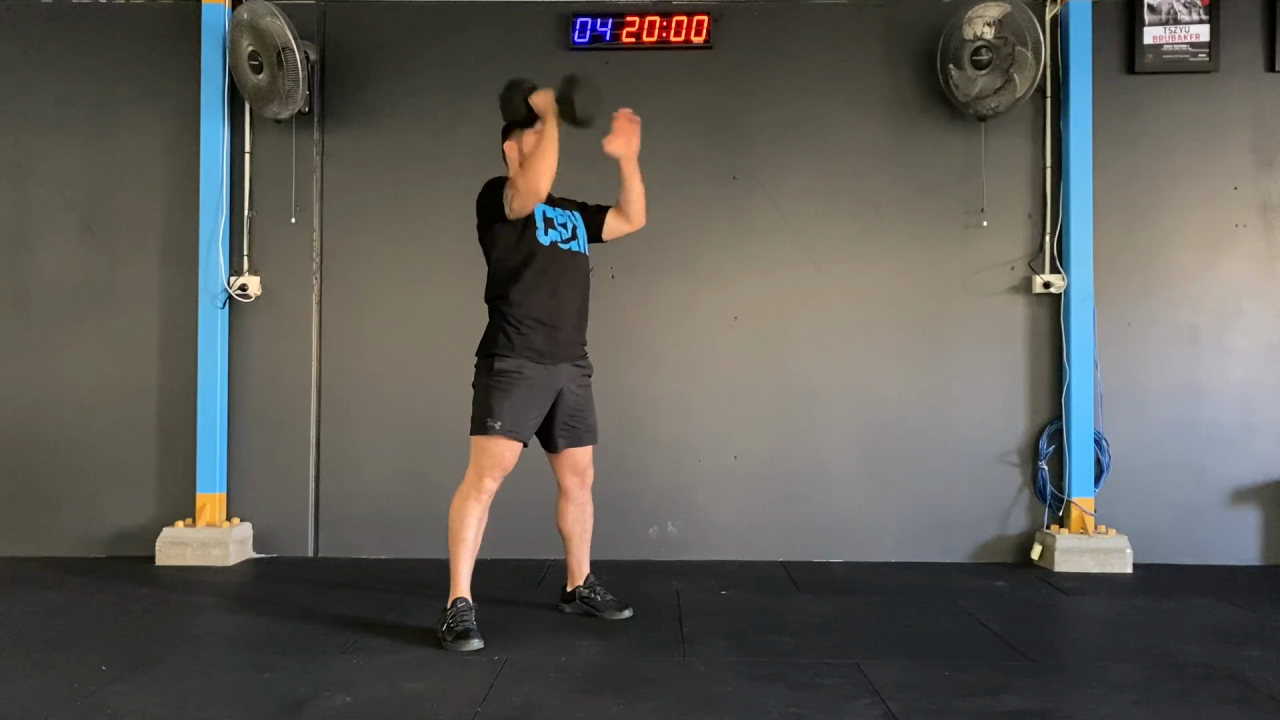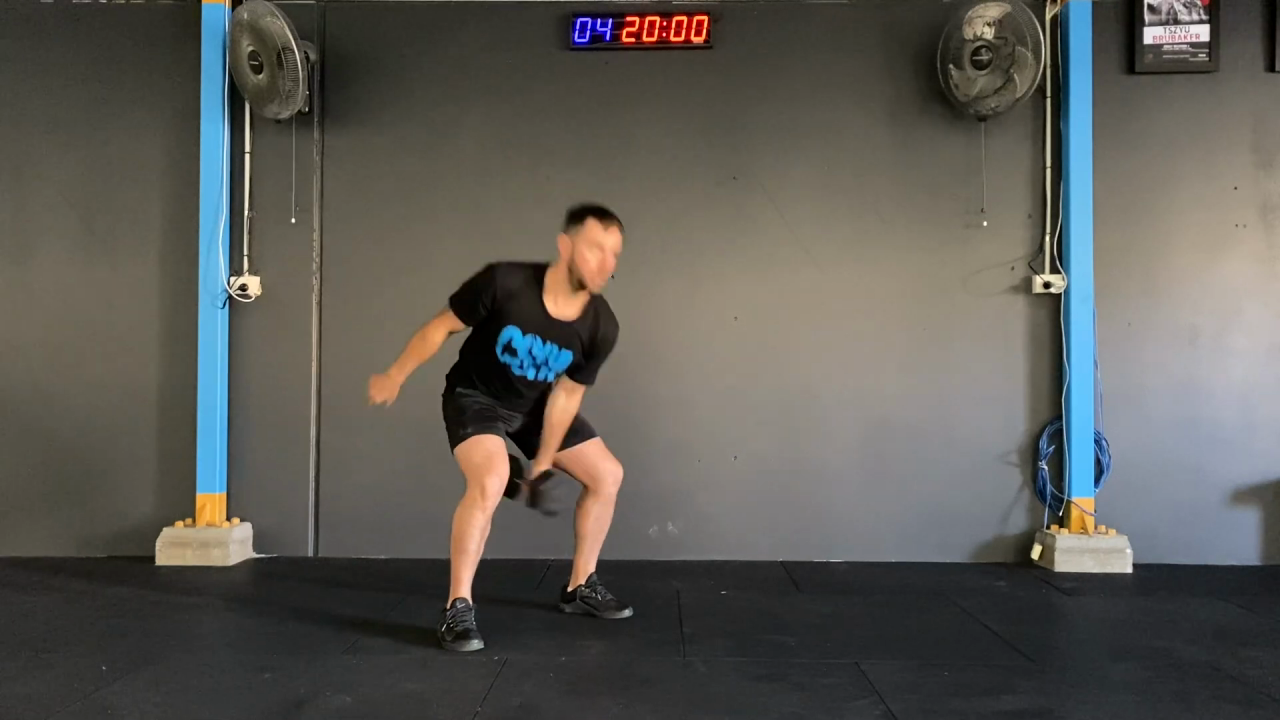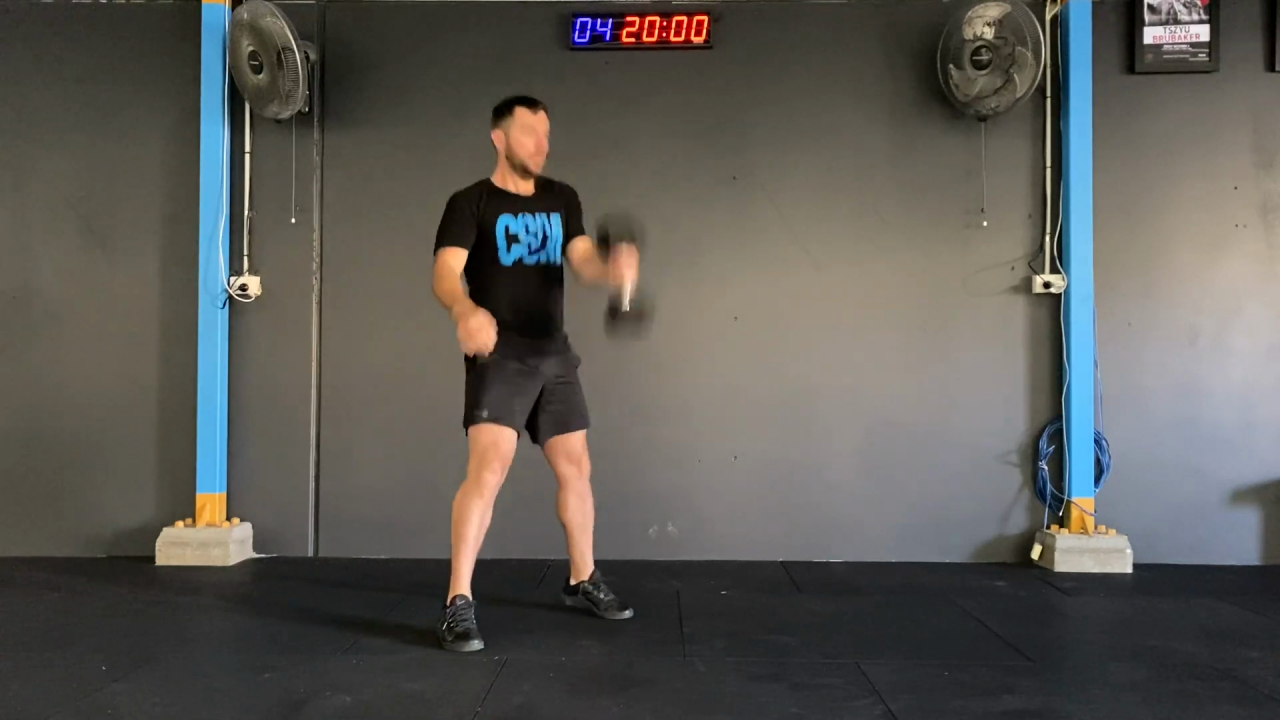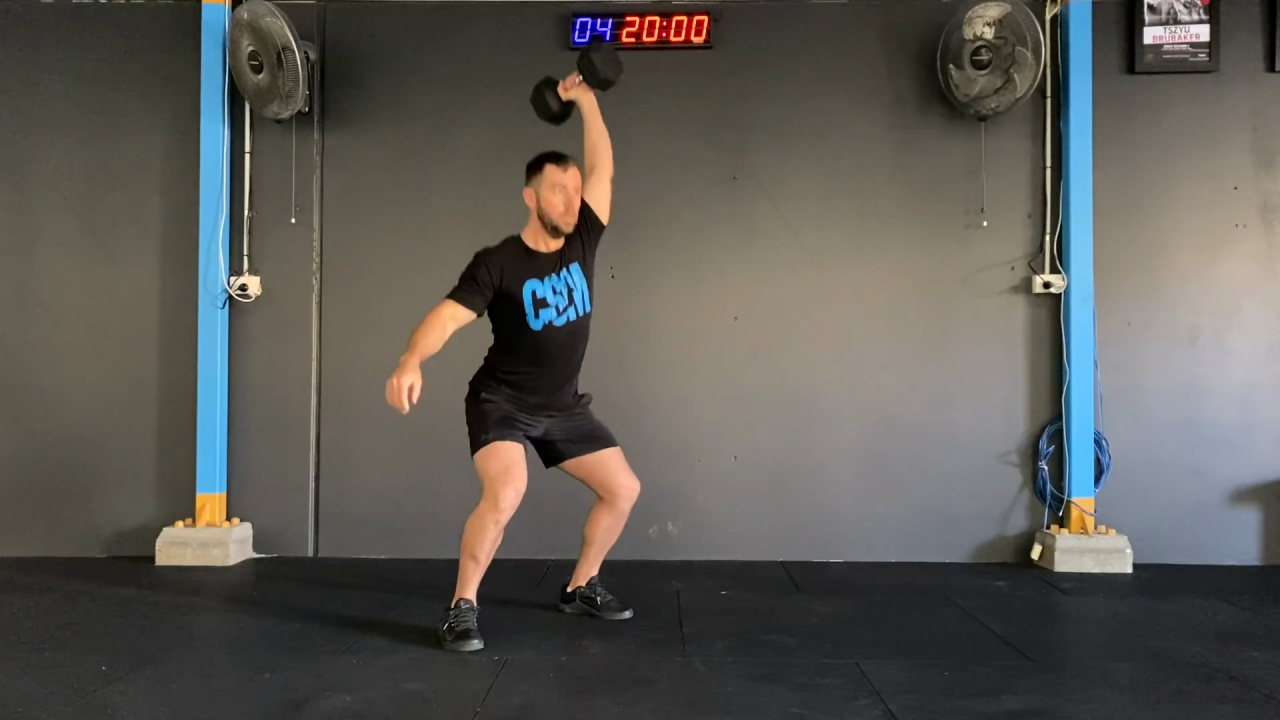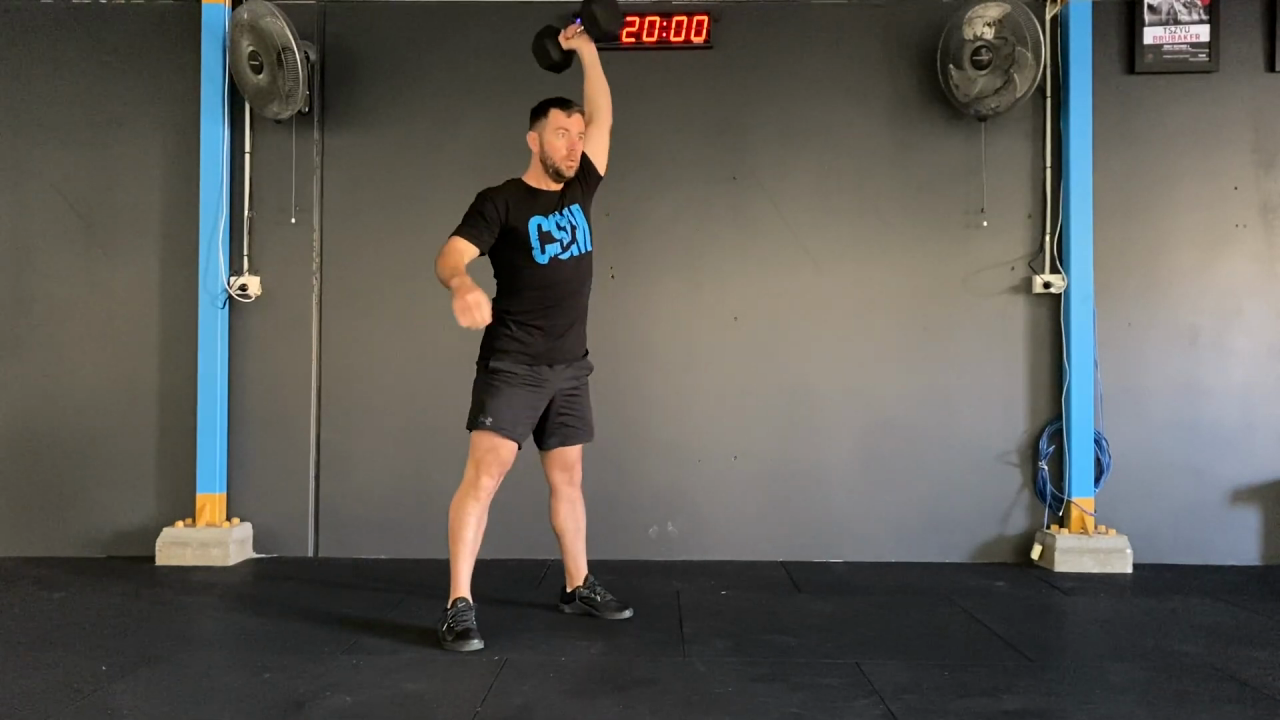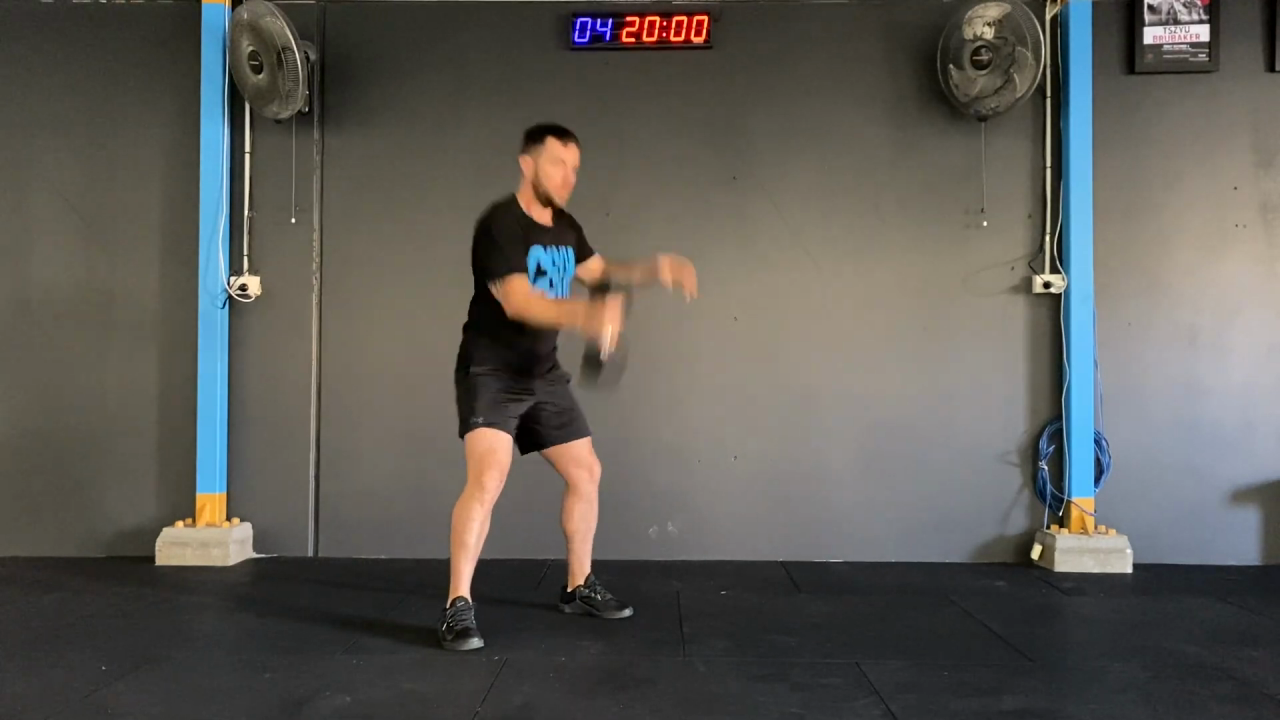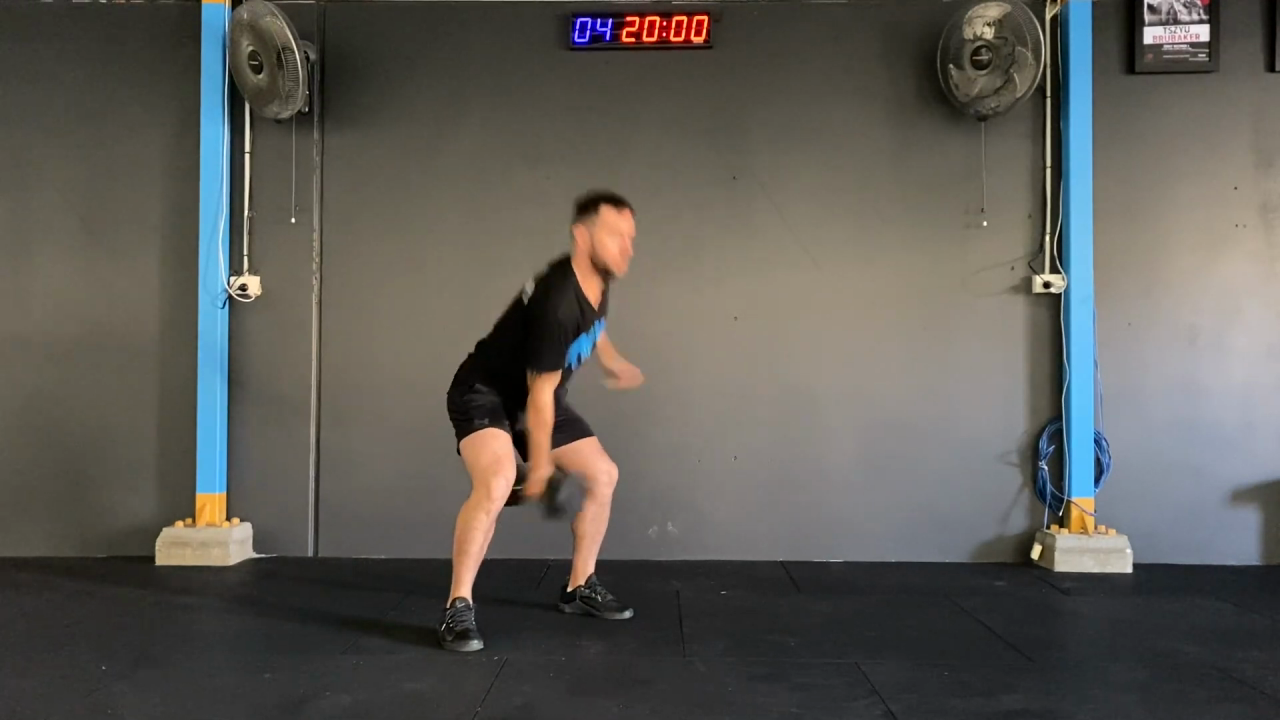
dt=0.7s
person 1, frame 1
left shoulder: (573, 211)
right shoulder: (498, 196)
left elbow: (633, 218)
right elbow: (533, 189)
left wrist: (626, 158)
right wrist: (547, 115)
left hip: (570, 366)
right hip: (513, 362)
left knee: (578, 478)
right knee: (485, 479)
left ankle: (579, 585)
right ankle: (457, 605)
person 1, frame 2
left shoulder: (600, 326)
right shoulder: (504, 284)
left elbow: (567, 396)
right elbow: (443, 324)
left wrist: (543, 462)
right wrist: (395, 375)
left hip: (535, 405)
right hip: (475, 395)
left knee: (608, 475)
right knee: (490, 481)
left ankle: (580, 585)
right ankle: (458, 607)
person 1, frame 3
left shoulder: (561, 197)
right shoulder: (471, 202)
left elbow: (584, 262)
right elbow: (444, 274)
left wrist: (614, 268)
right wrist: (464, 313)
left hip: (554, 358)
right hip: (499, 359)
left knee: (575, 469)
right knee: (488, 472)
left ankle: (583, 581)
right ankle: (458, 602)
person 1, frame 4
left shoulder: (583, 241)
right shoulder: (498, 263)
left elbow: (603, 170)
right elbow: (445, 317)
left wrist: (586, 101)
right wrist: (410, 362)
left hip: (562, 405)
right hip: (501, 403)
left knee: (623, 489)
right knee: (505, 496)
left ankle: (581, 586)
right ankle: (462, 606)
person 1, frame 5
left shoulder: (579, 191)
right shoulder: (500, 201)
left elbow: (603, 119)
right elbow: (448, 258)
left wrist: (586, 50)
right wrist: (462, 285)
left hip: (569, 366)
right hip: (512, 365)
left knee: (567, 478)
right knee: (483, 478)
left ankle: (579, 587)
right ankle: (459, 605)
person 1, frame 6
left shoulder: (565, 227)
right shoulder: (500, 225)
left elbow: (599, 272)
right elbow: (518, 302)
left wrist: (655, 269)
right wrist: (589, 317)
left hip: (543, 372)
right hip: (491, 371)
left knee: (585, 473)
right knee: (487, 480)
left ankle: (580, 586)
right ankle: (458, 605)
person 1, frame 7
left shoulder: (596, 280)
right shoulder: (555, 293)
right elbow: (540, 394)
left wrist: (612, 362)
right wrist: (540, 466)
left hip: (536, 396)
right hip: (485, 395)
left knee: (602, 475)
right knee: (495, 484)
left ankle: (579, 586)
right ankle: (458, 605)
